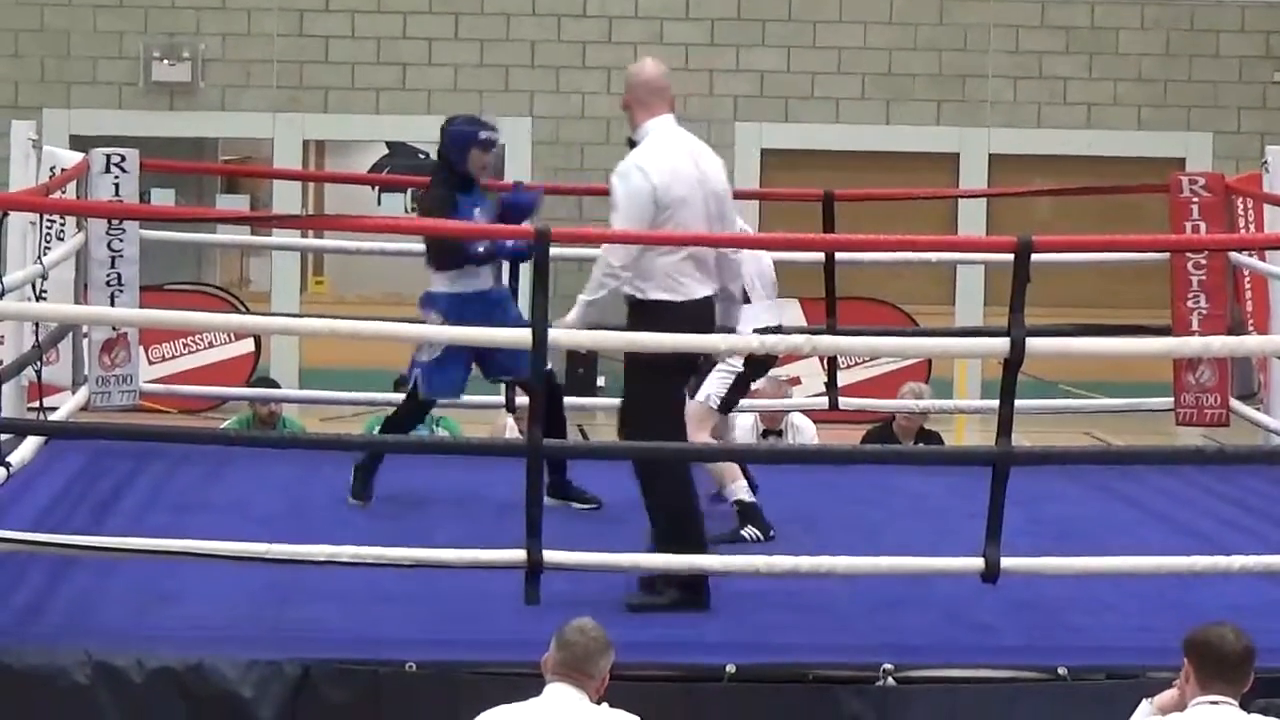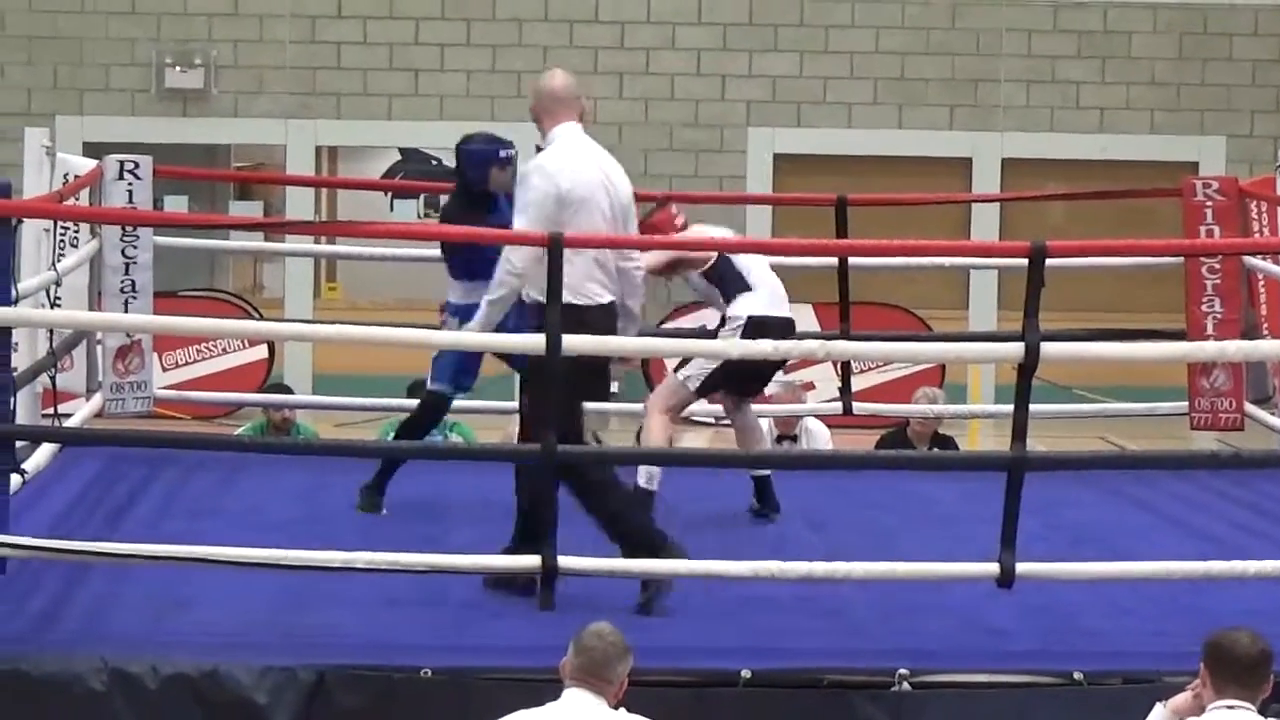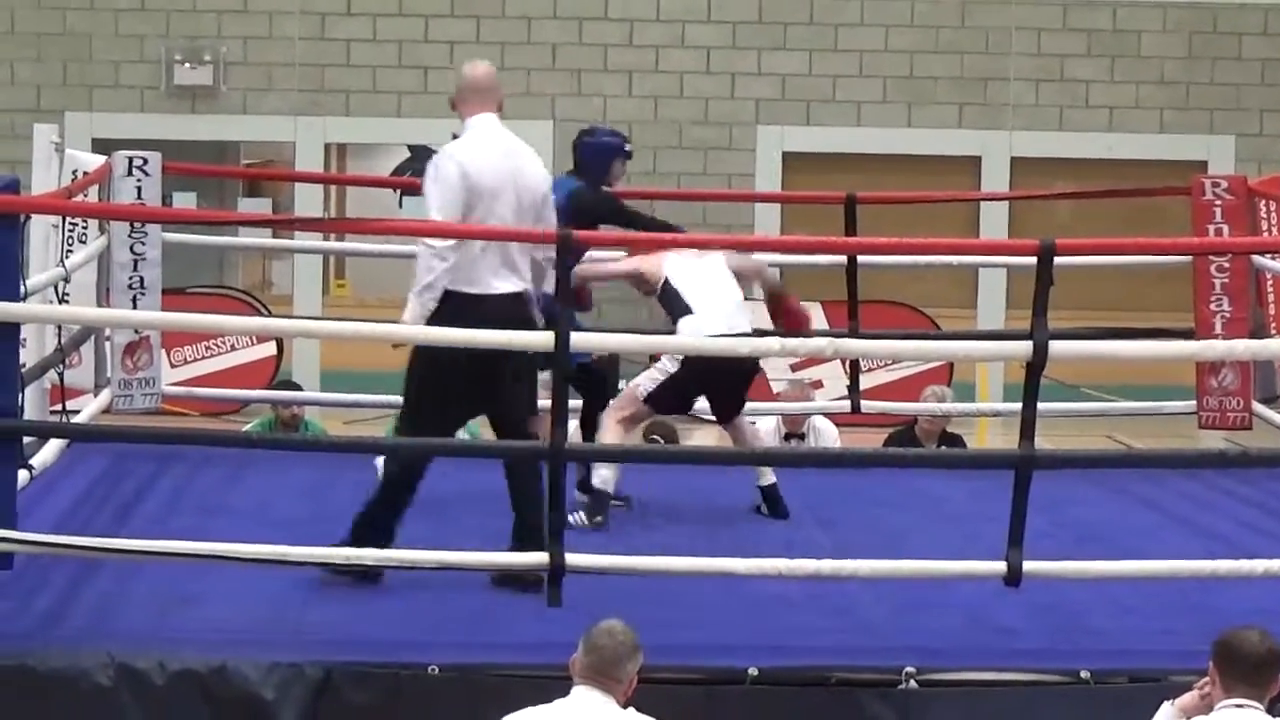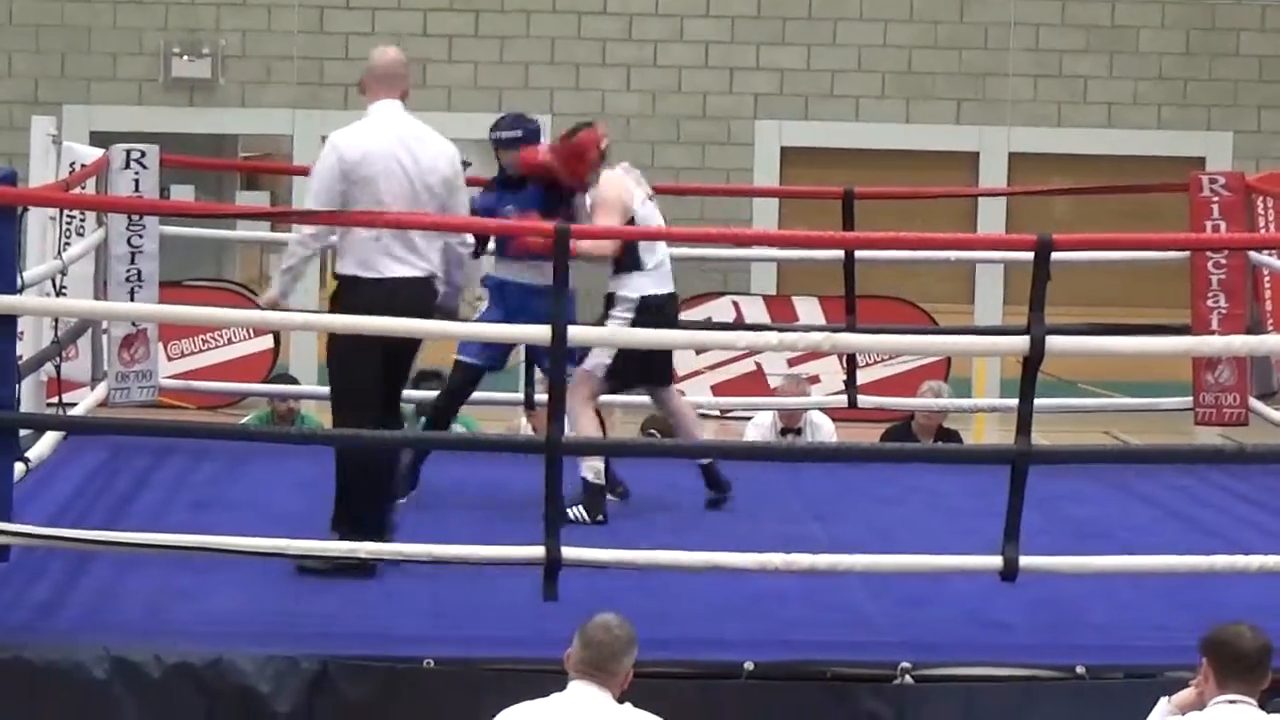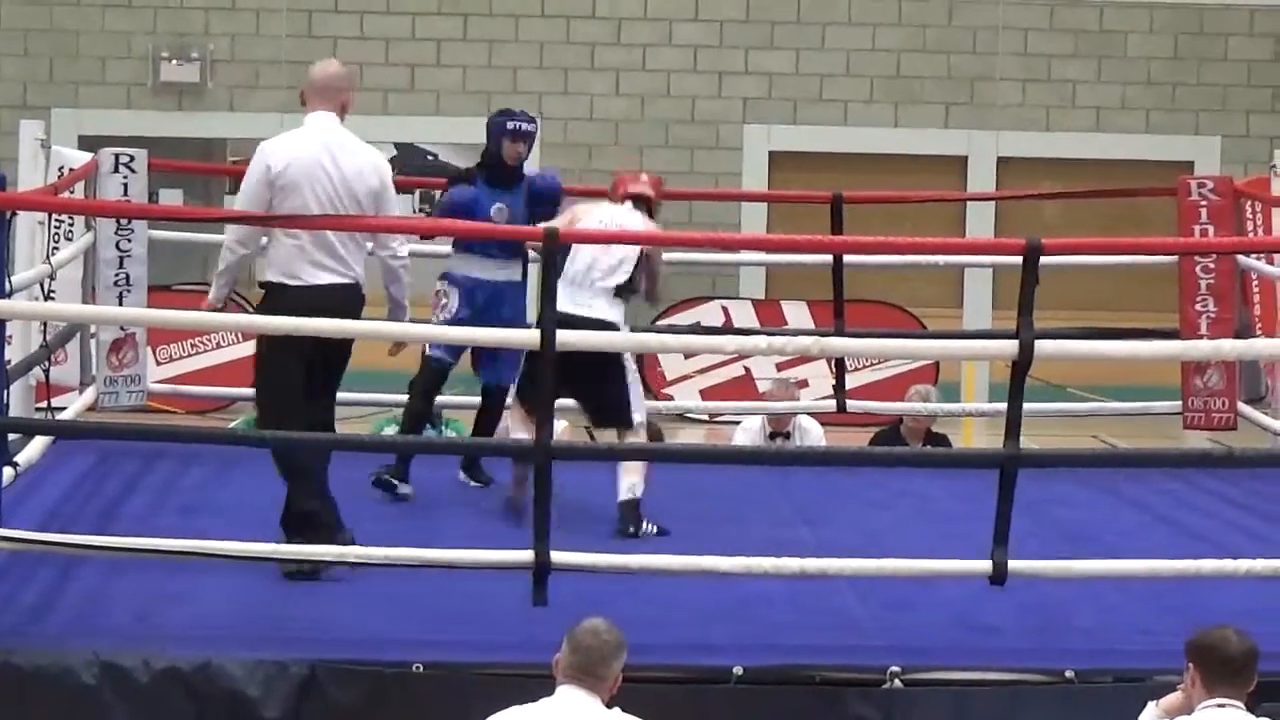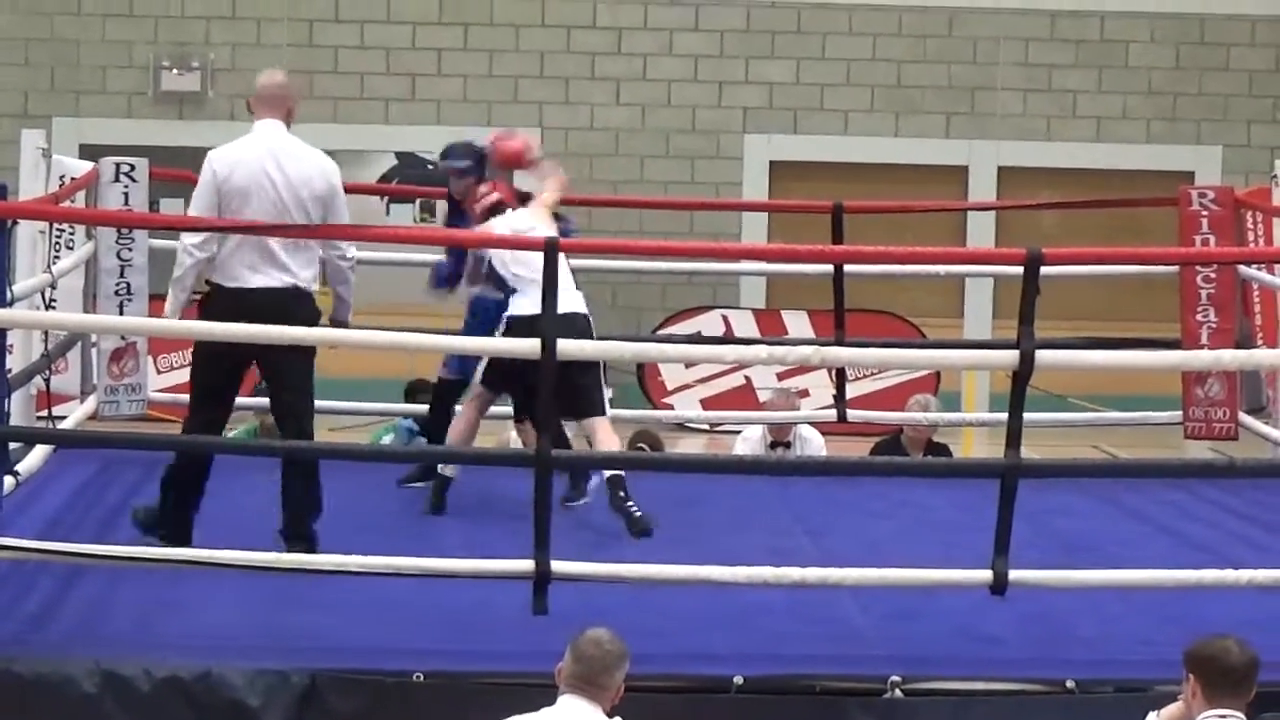
dt=0.4s
person 1, frame 1
left shoulder: (639, 166)
right shoulder: (707, 157)
left elbow: (618, 259)
right elbow: (730, 248)
left wrist: (575, 322)
right wrist: (727, 314)
left hip: (659, 317)
right hip: (698, 312)
left knee: (657, 446)
right knee: (644, 434)
left ankle: (686, 577)
right ankle: (673, 555)
person 1, frame 2
left shoulder: (543, 168)
right shoulder: (611, 167)
left elbow: (519, 257)
right elbow: (631, 261)
left wrist: (481, 323)
right wrist: (627, 325)
left hip: (560, 320)
right hip: (600, 318)
left knee: (556, 448)
right knee: (543, 442)
left ankle: (647, 545)
right ankle: (529, 560)
person 1, frame 3
left shoulder: (454, 158)
right shoulder: (534, 163)
left elbow: (439, 245)
right elbow: (544, 254)
left wrist: (413, 312)
left hip: (462, 311)
right hip: (511, 313)
left knee: (418, 430)
right knee: (515, 436)
left ankle: (367, 546)
right ankle: (531, 556)
person 1, frame 4
left shoulder: (345, 143)
right shoulder: (441, 148)
left elbow: (314, 229)
right elbow: (459, 239)
left wrist: (280, 289)
right wrist: (452, 299)
left hip: (363, 294)
right hip: (417, 295)
left knee: (356, 418)
right knee: (385, 412)
left ankle: (360, 542)
right ankle: (368, 523)
person 1, frame 5
left shoulder: (275, 152)
right shoulder: (372, 160)
left elbow: (241, 233)
right elbow: (392, 248)
left wrist: (217, 294)
right wrist: (399, 314)
left hip: (287, 298)
right hip: (342, 302)
left knee: (280, 420)
right knee: (316, 417)
left ankle: (325, 524)
right ankle: (302, 528)
person 1, frame 6
left shoulder: (223, 160)
right shoulder: (321, 165)
left elbow: (197, 243)
right elbow: (340, 252)
left wrist: (174, 305)
right wrist: (341, 312)
left hip: (229, 302)
right hip: (291, 306)
left knee: (205, 417)
right knee: (296, 425)
left ankle: (173, 519)
right ankle: (300, 537)
person 2, frame 1
left shoulder: (477, 189)
right shoulder: (437, 196)
right elbow: (445, 255)
left wrist: (515, 209)
right wrist: (495, 248)
left hip: (493, 301)
right hip: (451, 307)
left knee: (549, 389)
right knee: (419, 402)
left ankle: (559, 482)
right ankle: (364, 469)
person 2, frame 2
left shoulder: (505, 198)
right shoulder: (454, 214)
right elbow: (467, 266)
left hip: (508, 309)
right hip: (466, 313)
right knee: (433, 408)
right ankle: (377, 483)
person 2, frame 3
left shoulder: (562, 188)
right shoulder: (589, 198)
right elbow: (648, 226)
left hip: (542, 298)
right hip: (536, 302)
left knee: (599, 385)
left ankle: (590, 477)
person 2, frame 4
left shoulder: (560, 188)
right shoulder: (494, 191)
right elbow: (474, 249)
right wrist: (482, 224)
left hip: (548, 297)
right hip: (502, 293)
right knee: (461, 382)
right ankle: (411, 469)
person 2, frame 5
left shoulder: (533, 188)
right shoulder: (465, 182)
left wrist: (549, 215)
right wrist: (446, 212)
left hip: (507, 293)
right hip: (461, 287)
left knee: (497, 388)
right knee: (431, 376)
left ankle: (471, 459)
right ankle: (399, 467)
person 2, frame 6
right shoulder: (456, 214)
left elbow: (560, 229)
right elbow: (450, 278)
right hip: (482, 308)
right knee: (446, 390)
left ankle: (578, 472)
right ankle: (433, 464)
person 3, frame 1
right shoulder: (735, 231)
left hip: (744, 338)
right hip: (764, 333)
left knee: (695, 430)
right knee: (710, 413)
left ankle: (753, 520)
right ankle: (742, 486)
person 3, frame 2
left shoulder: (690, 239)
right shoulder: (717, 240)
left elbow: (646, 265)
left hip: (750, 329)
right hip: (780, 328)
left knee: (660, 405)
right knee: (735, 403)
left ankle: (643, 496)
right ankle: (765, 496)
person 3, frame 3
left shoulder: (646, 263)
right shoulder: (714, 259)
left elbow: (583, 273)
right elbow: (761, 271)
right wrist: (781, 299)
left hip: (699, 352)
left knee: (615, 417)
right knee: (732, 420)
left ankle: (597, 505)
right ankle: (773, 498)
person 3, frame 4
left shoulder: (610, 186)
right shoulder: (620, 177)
left elbow: (606, 249)
left wrist: (556, 242)
left hip: (637, 304)
right hip: (660, 300)
left knee: (579, 394)
right knee: (663, 393)
left ankle: (594, 499)
right ankle: (713, 477)
person 3, frame 5
left shoulder: (587, 209)
right shoulder: (651, 231)
right elbow: (650, 292)
left hip: (559, 318)
right hip: (604, 328)
left knee: (523, 408)
right knee: (632, 430)
left ankle: (521, 480)
right ankle: (630, 513)
person 3, frame 6
left shoulder: (479, 235)
right shoulder: (536, 210)
left elbow: (476, 274)
right elbow: (556, 181)
right wrist: (534, 163)
left hip: (525, 322)
right hip: (574, 321)
left knee: (475, 403)
right knee: (596, 418)
left ankle: (440, 489)
right ankle: (618, 491)
